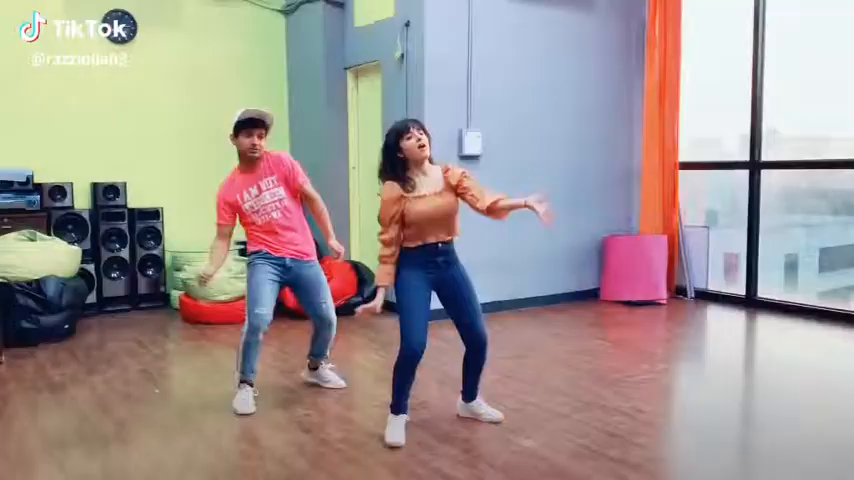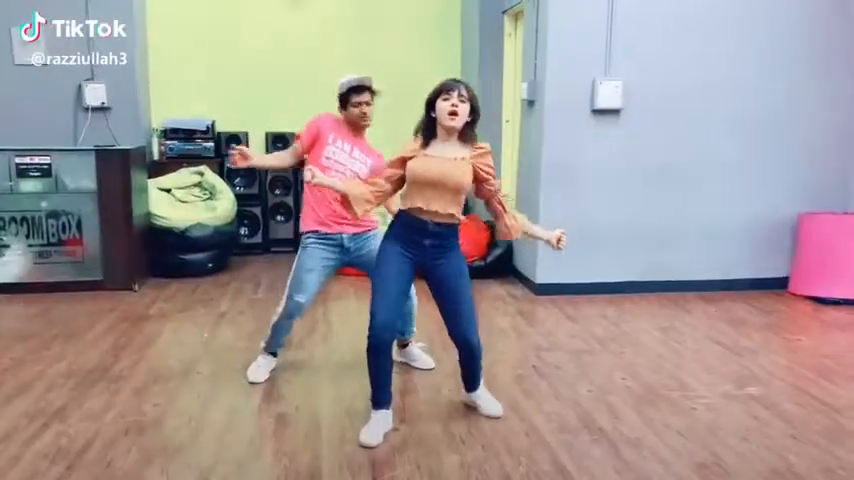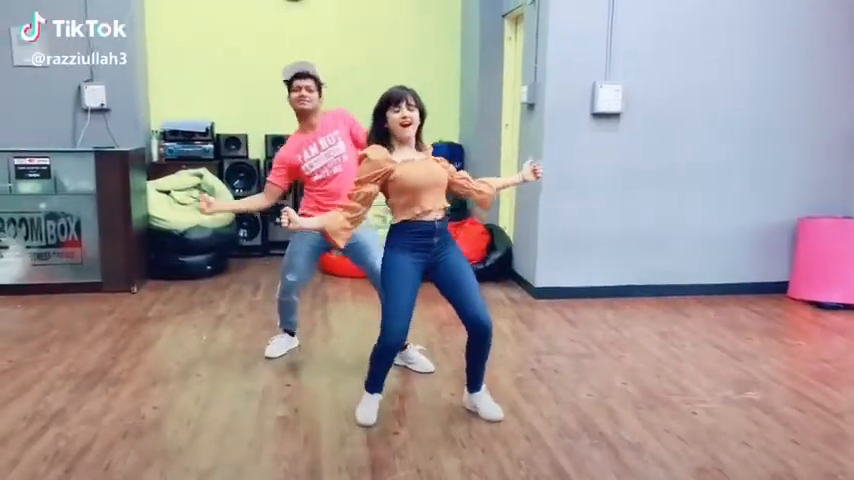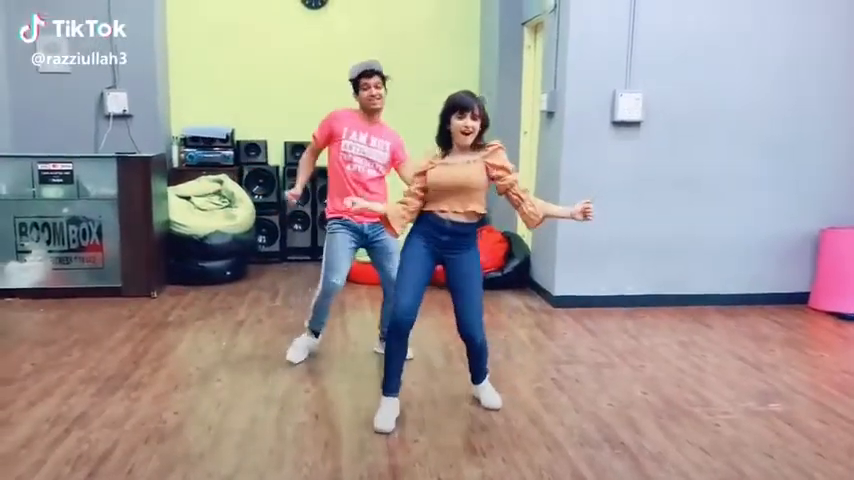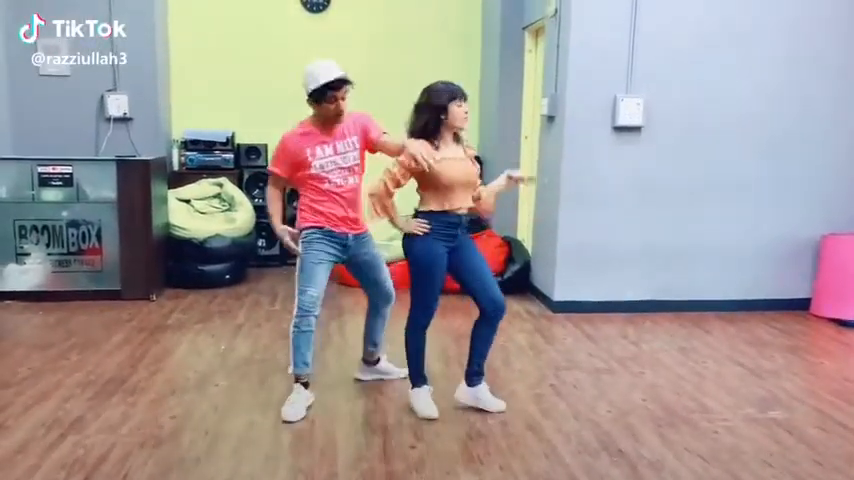
dt=0.7s
person 1, frame 1
left shoulder: (452, 176)
right shoulder: (394, 190)
left elbow: (483, 202)
right elbow: (389, 244)
left wrist: (525, 202)
right wrist: (381, 294)
left hip: (448, 262)
right hip: (413, 267)
left knee: (477, 338)
right knee: (413, 345)
left ankle: (469, 401)
right ankle: (397, 415)
person 1, frame 2
left shoulder: (477, 155)
right shoulder: (415, 149)
left elbow: (498, 204)
right elbow: (379, 188)
left wrist: (543, 234)
right wrist: (326, 180)
left hip: (445, 246)
right hip: (401, 240)
left knee: (466, 337)
right knee: (380, 332)
left ankle: (474, 390)
right ankle: (381, 412)
person 1, frame 3
left shoulder: (428, 155)
right shoulder: (378, 158)
left elbow: (466, 185)
right elbow: (353, 209)
left wrist: (519, 178)
right wrist: (305, 222)
left hip: (443, 243)
right hip: (405, 247)
left knee: (480, 323)
right knee: (393, 335)
left ankle: (475, 393)
right ankle: (371, 394)
person 1, frame 4
left shoulder: (491, 155)
right shoulder: (433, 161)
left elbow: (520, 198)
right elbow: (411, 204)
left wrist: (569, 212)
right wrist: (366, 203)
left hip: (464, 243)
right hip: (424, 237)
left knee: (471, 330)
right knee: (401, 316)
left ankle: (481, 382)
right ankle: (390, 398)
person 1, frame 5
left shoulder: (463, 151)
right shoulder: (421, 150)
right elbow: (380, 191)
left wrist: (507, 179)
right wrist: (403, 225)
left hip: (460, 235)
right hip: (431, 235)
left knee: (493, 305)
right knee: (422, 314)
left ankle: (472, 386)
right ankle: (418, 389)
person 2, frame 1
left shoulder: (282, 163)
right shoulder: (229, 189)
left elbow: (312, 199)
right elbow: (223, 238)
left wrist: (330, 237)
right wrist: (211, 268)
left hip: (303, 257)
right hip: (265, 259)
left knee: (326, 318)
right knee: (258, 320)
left ankle: (315, 367)
right ankle: (246, 385)
person 2, frame 2
left shoulder: (375, 158)
right shoulder: (323, 126)
left elbow: (392, 204)
right elbow: (291, 157)
right wrist: (252, 160)
left hip: (365, 237)
right hip: (321, 239)
left knee: (403, 286)
right knee: (295, 304)
left ankle: (405, 346)
right ankle: (268, 355)
person 2, frame 3
left shoulder: (342, 120)
right shoulder: (288, 153)
right elbow: (268, 197)
right wrist: (224, 206)
right knee: (290, 284)
left ankle: (403, 347)
right ankle: (287, 333)
person 2, frame 4
left shoulder: (391, 138)
right shoulder: (337, 120)
left elbow: (411, 178)
right elbow: (311, 154)
right wrist: (298, 187)
left hip: (380, 223)
right hip: (343, 222)
left knee: (396, 284)
right knee: (331, 284)
left ankle: (386, 339)
right ankle: (312, 334)
person 2, frame 5
left shoulder: (357, 123)
right shoulder: (293, 141)
left elbow: (391, 147)
right elbow: (275, 187)
left wrist: (410, 146)
right wrist: (278, 223)
left hip: (357, 232)
right hip: (318, 234)
left knee: (382, 294)
right knee: (308, 306)
left ankle: (371, 361)
right ankle: (302, 387)
